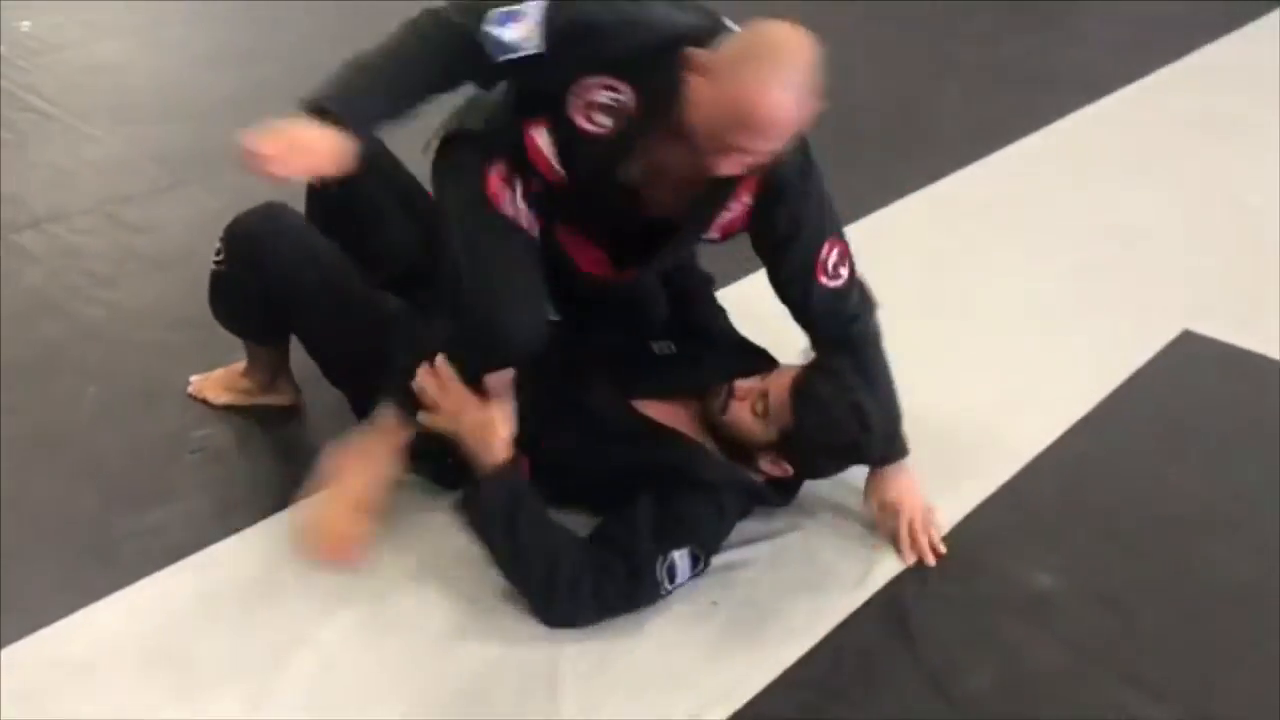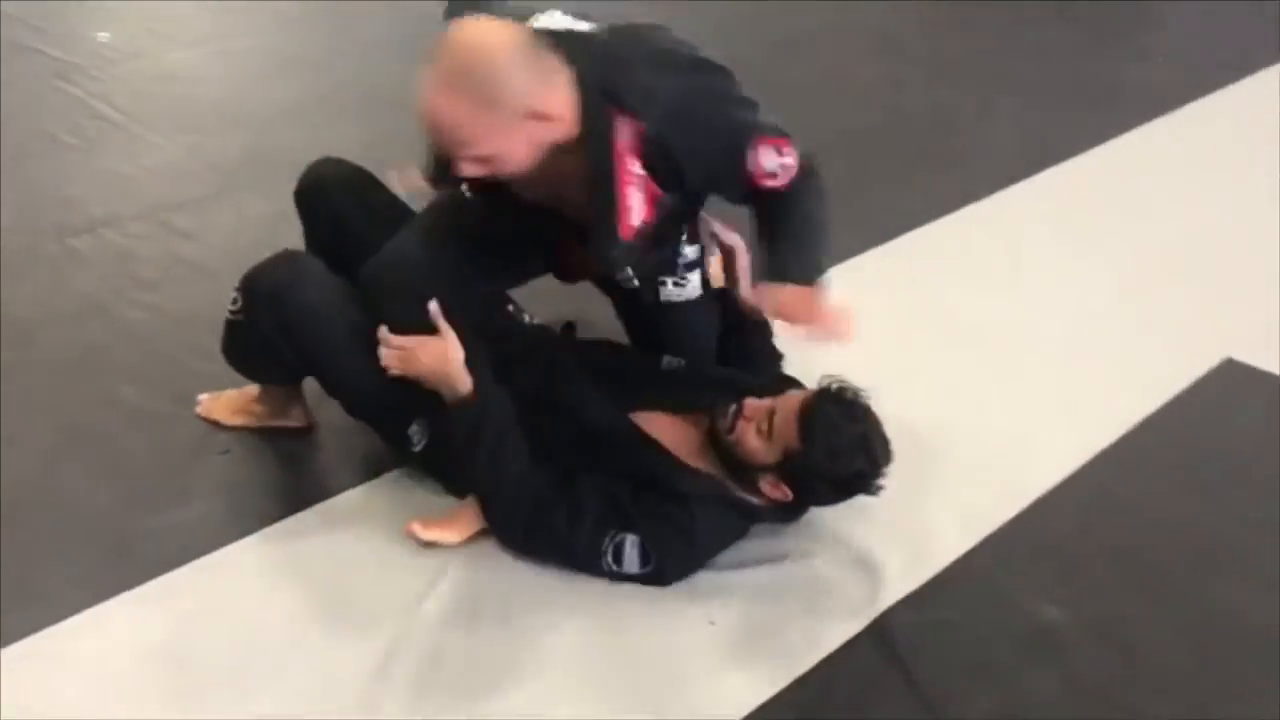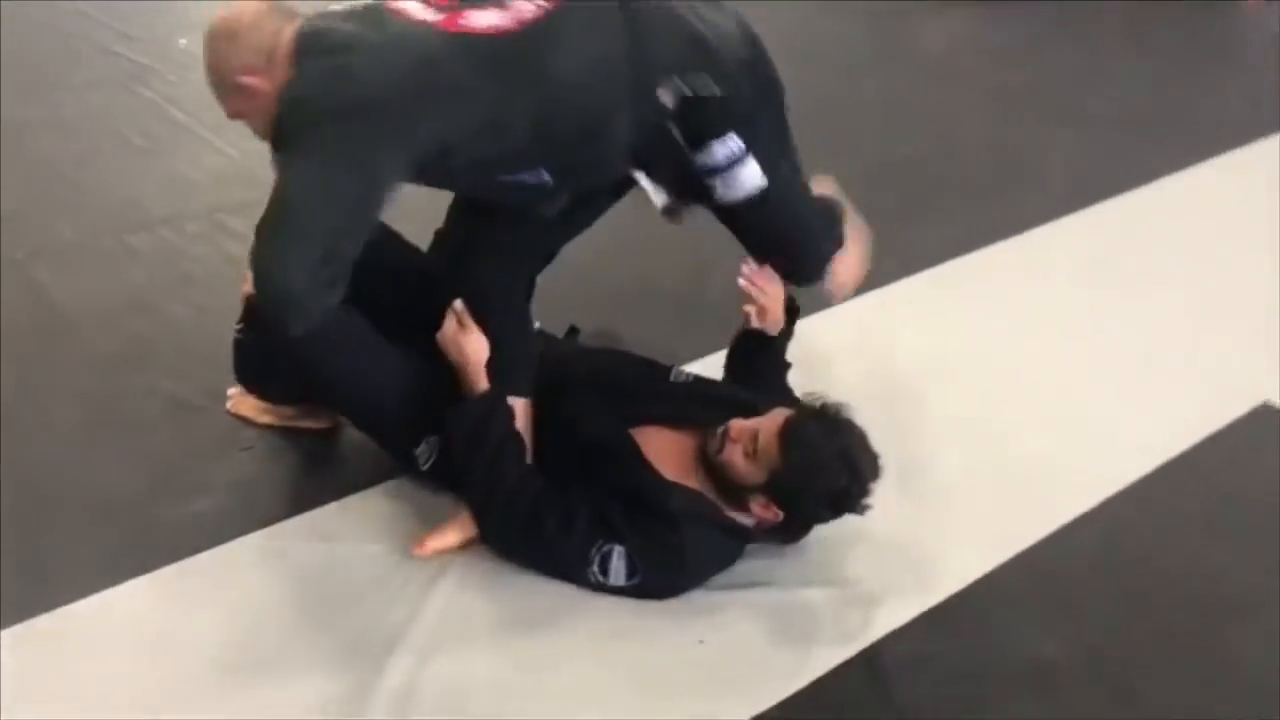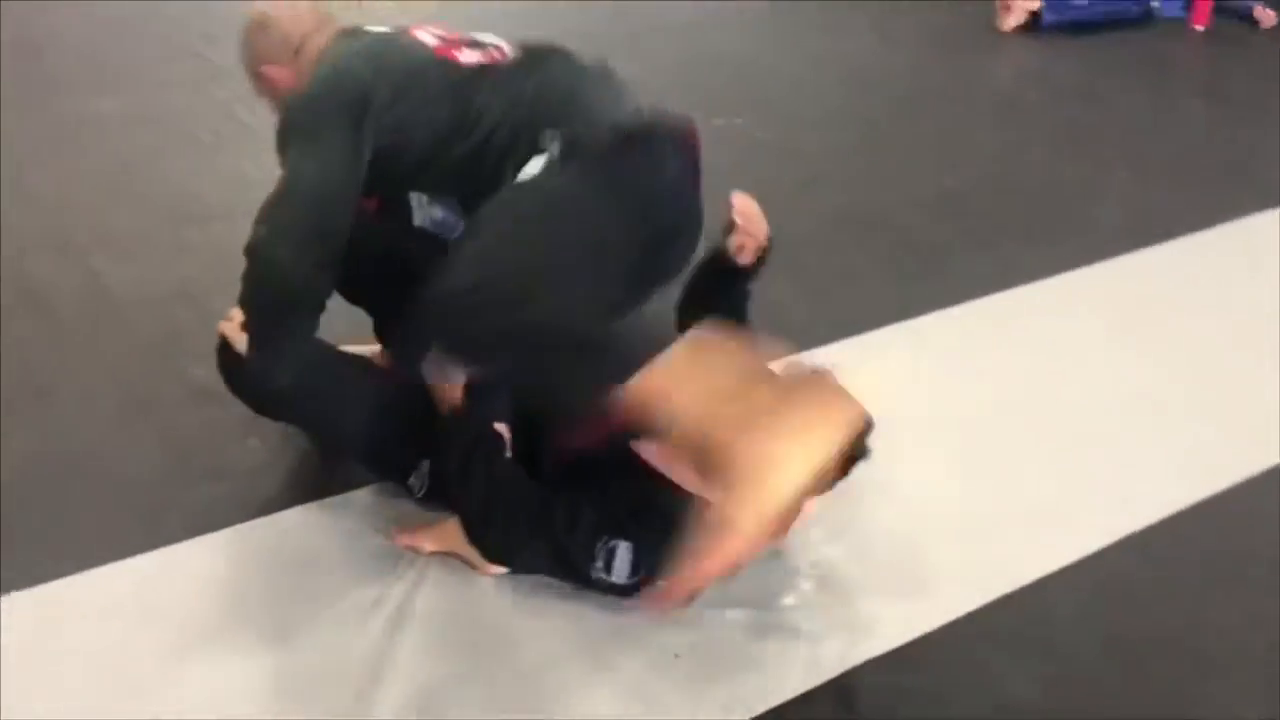
dt=0.3s
person 1, frame 1
left shoulder: (696, 509)
right shoulder: (735, 367)
left elbow: (569, 589)
left wrist: (491, 459)
left knee: (262, 237)
left ankle: (269, 377)
person 1, frame 2
left shoulder: (678, 531)
right shoulder: (760, 399)
left elbow: (527, 512)
right elbow: (732, 341)
left wrist: (459, 388)
left hip: (457, 411)
right hip: (507, 342)
left knee: (278, 288)
left ankle: (279, 402)
person 1, frame 3
left shoulder: (669, 548)
right shoulder: (769, 422)
left elbow: (515, 517)
right elbow: (757, 384)
left wrist: (475, 382)
right wrist: (768, 329)
left hip: (463, 416)
right hip: (529, 356)
left knee: (272, 320)
left ankle: (304, 403)
person 1, frame 4
left shoulder: (651, 539)
left elbow: (511, 528)
right elbow: (708, 320)
left wrist: (458, 406)
right wrist: (740, 262)
left hip: (457, 438)
person 2, frame 1
left shoulder: (784, 179)
left elbow: (837, 305)
left wrist: (888, 462)
right wrist: (333, 123)
left hip: (617, 242)
right hip: (512, 176)
right knee: (499, 324)
person 2, frame 2
left shoulder: (690, 108)
right shoulder: (491, 60)
left elbow: (791, 186)
left wrist: (794, 279)
right wrist: (448, 174)
left hip: (642, 244)
right knee: (397, 283)
person 2, frame 3
left shoulder: (332, 100)
left elbow: (292, 296)
left hip: (688, 77)
left knee: (796, 249)
right knee: (479, 271)
left ankle: (820, 216)
person 2, frame 4
left shoulder: (330, 94)
right shoulder: (387, 57)
left elbow: (293, 245)
left wrist: (263, 347)
left hip: (595, 165)
right hip: (632, 156)
left knee: (479, 312)
left ankle: (772, 426)
